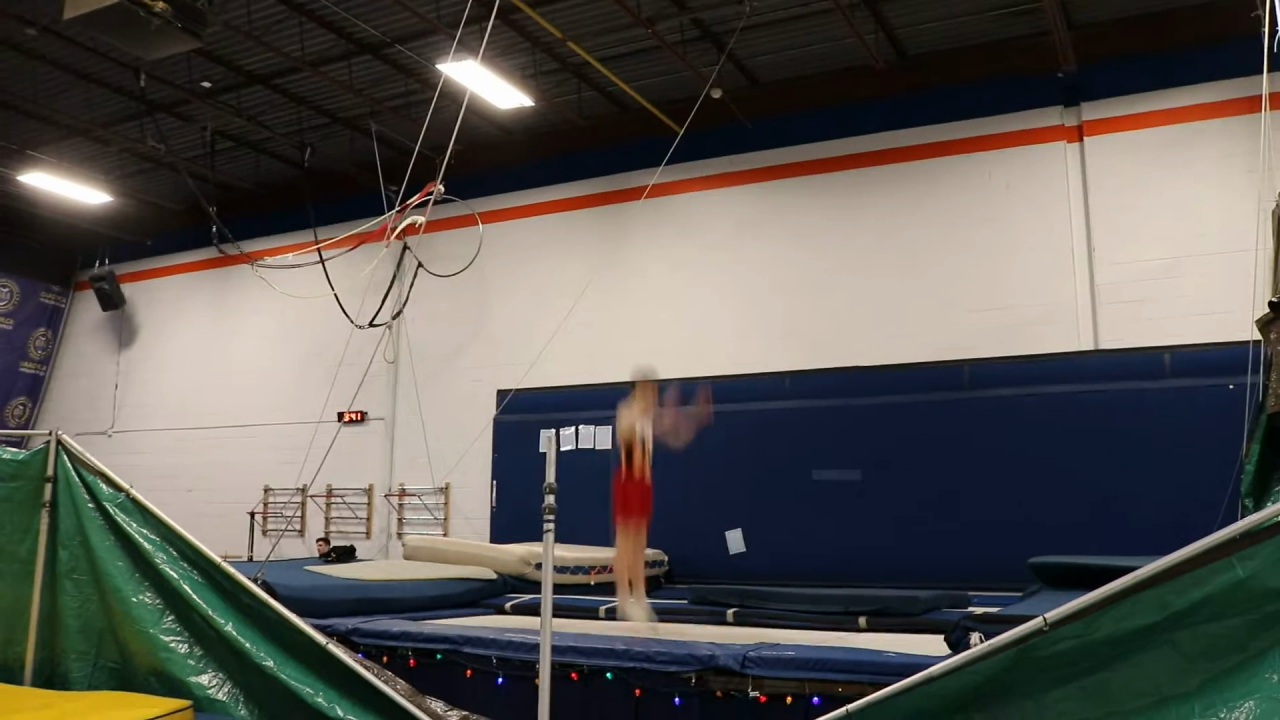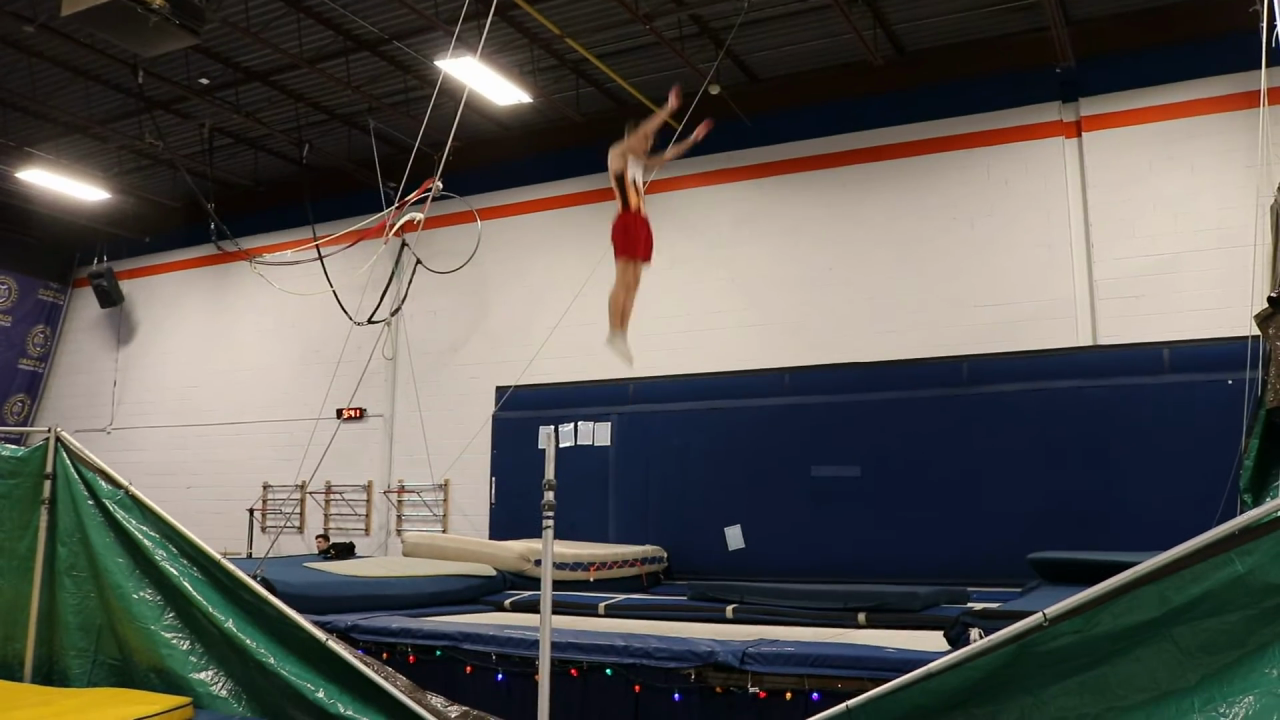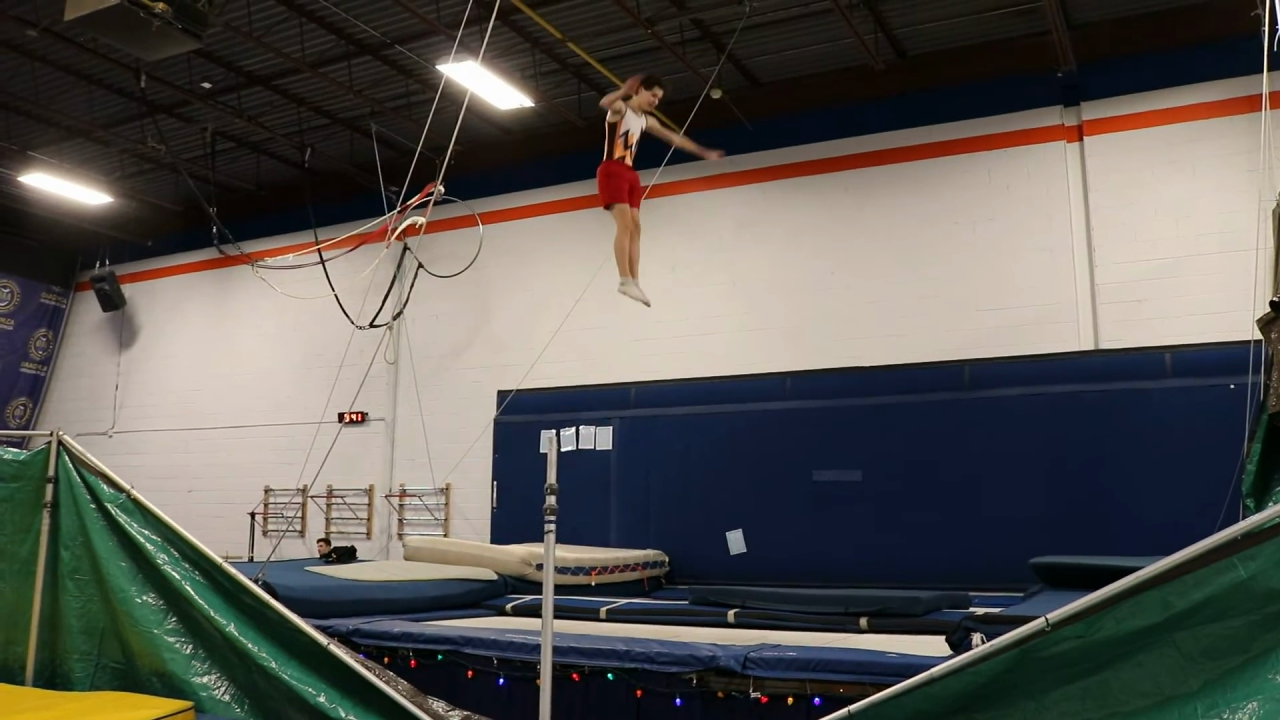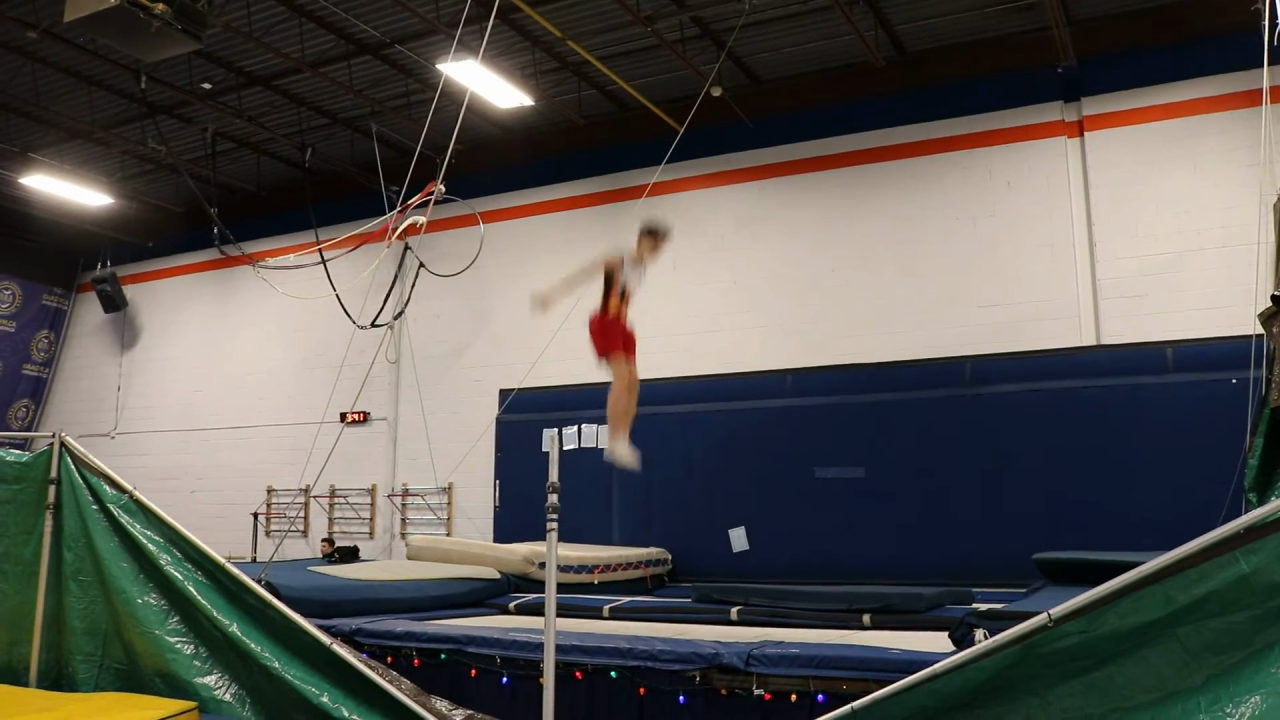
dt=0.4s
person 1, frame 1
left shoulder: (650, 419)
right shoulder: (627, 412)
left elbow: (678, 437)
right elbow: (625, 434)
left wrist: (697, 414)
right wrist: (665, 412)
left hip: (643, 484)
right hip: (629, 484)
left knee: (638, 544)
right knee: (626, 539)
left ankle: (638, 598)
right ankle: (624, 599)
person 1, frame 2
left shoulder: (638, 163)
right shoulder: (617, 155)
left elbow: (666, 156)
right elbow: (642, 131)
left wrist: (693, 138)
right wrist: (669, 108)
left hip: (640, 224)
right hip: (627, 223)
left knee: (632, 283)
right knee: (624, 280)
left ankle: (622, 336)
right ankle: (615, 334)
person 1, frame 3
left shoulder: (646, 121)
right shoulder: (619, 109)
left elbow: (674, 138)
right elbow: (606, 101)
left wrist: (705, 153)
right wrist: (625, 89)
left hip: (628, 172)
right hip: (612, 170)
left knee: (634, 227)
right knee: (625, 225)
left ankle: (634, 282)
right ankle: (626, 281)
person 1, frame 4
left shoulder: (642, 266)
right shoulder: (617, 260)
right elbow: (582, 274)
right wrist: (552, 293)
left hip: (621, 326)
right hip: (605, 324)
left knee: (633, 382)
right knee: (622, 378)
left ankle: (622, 441)
right ankle: (616, 441)
